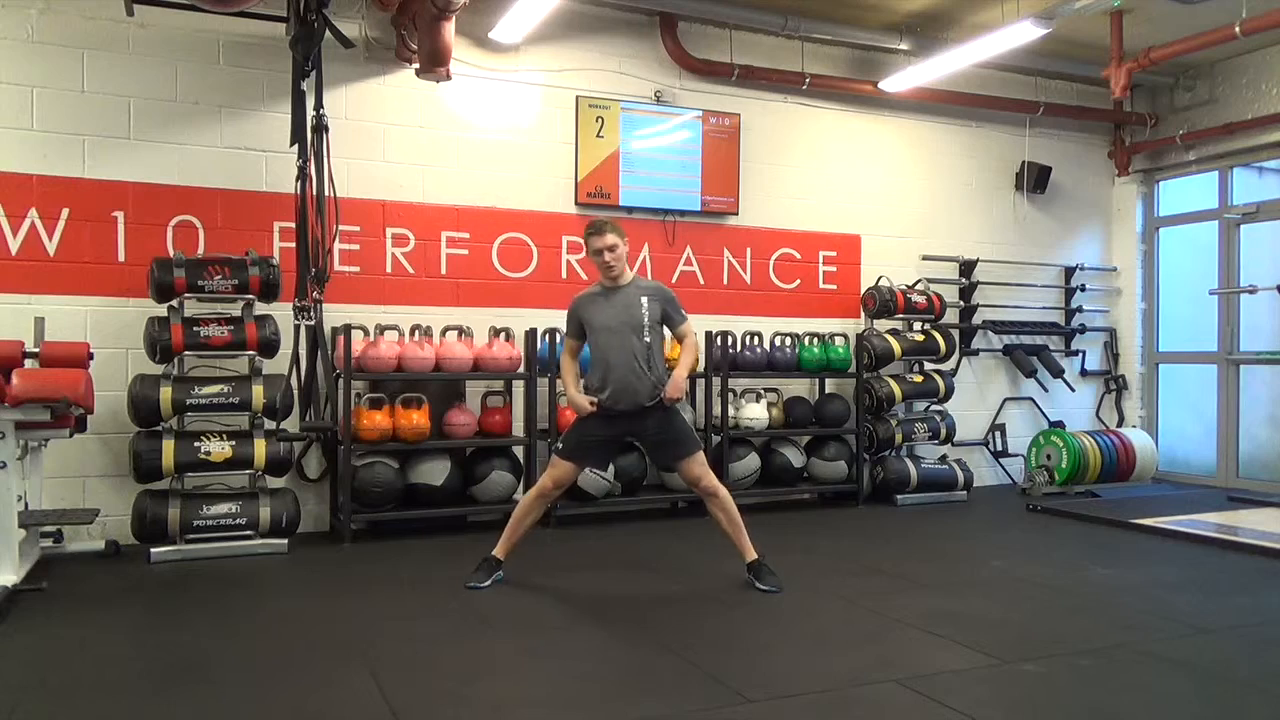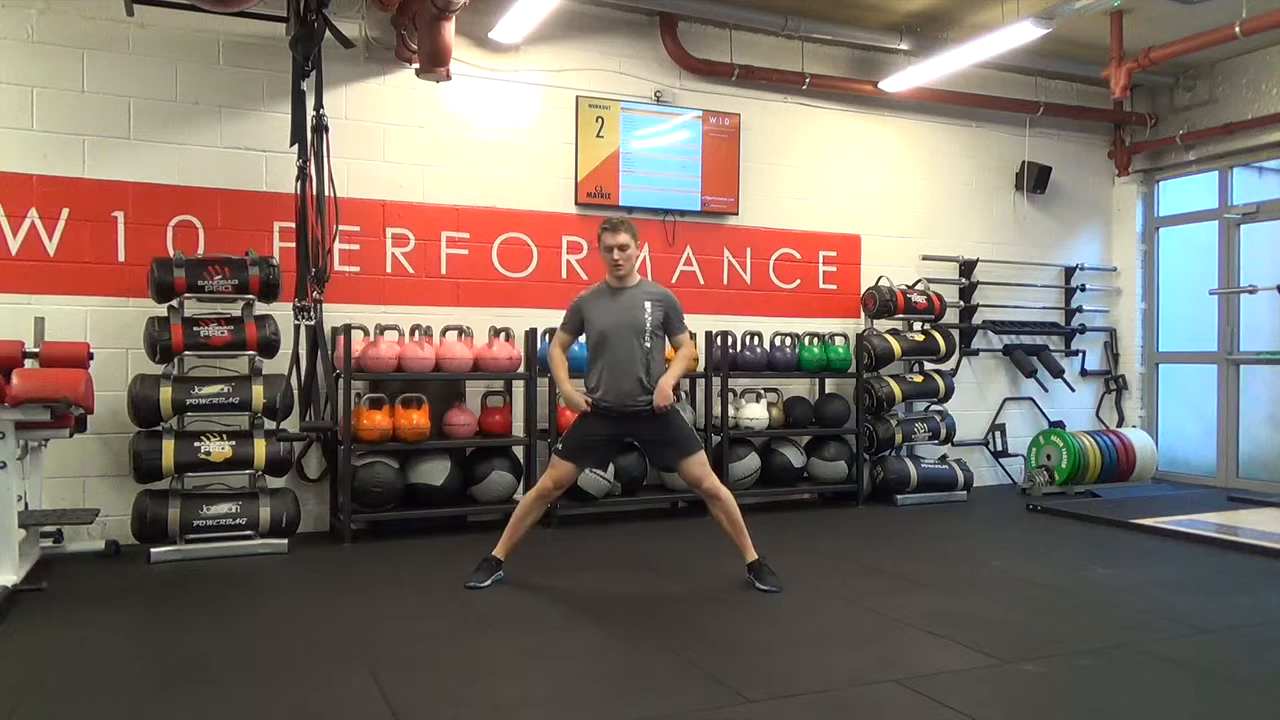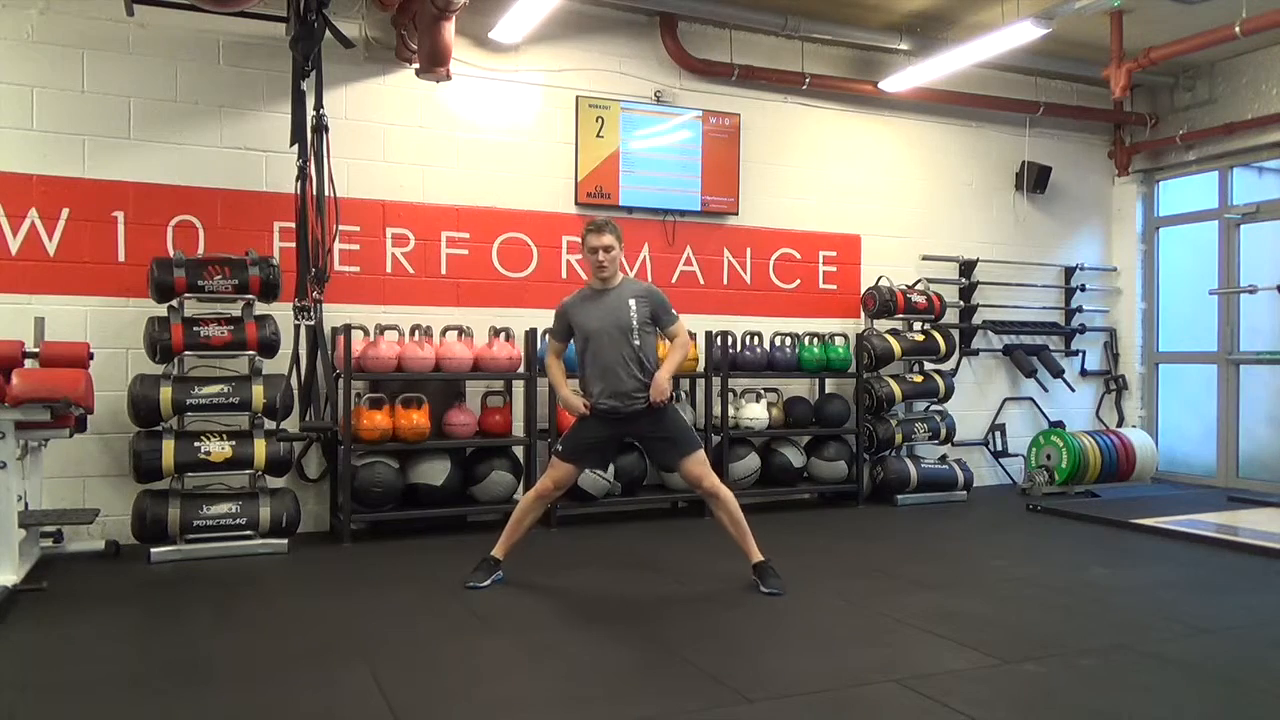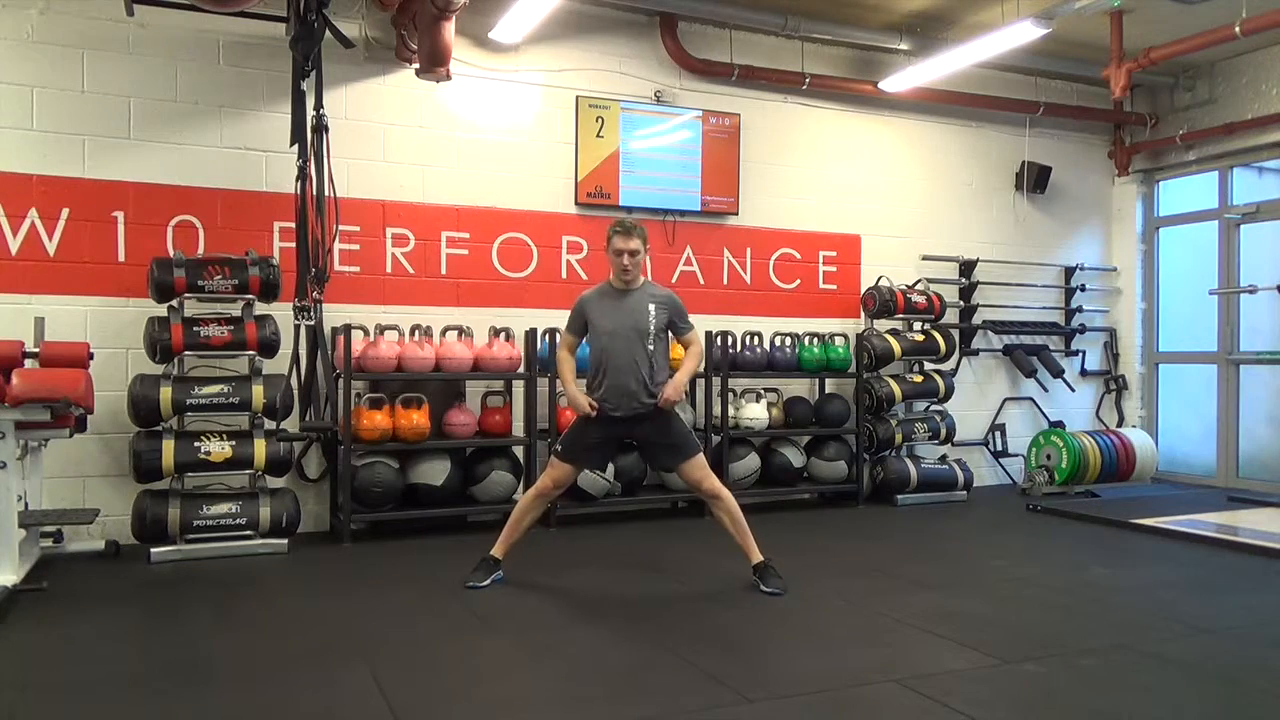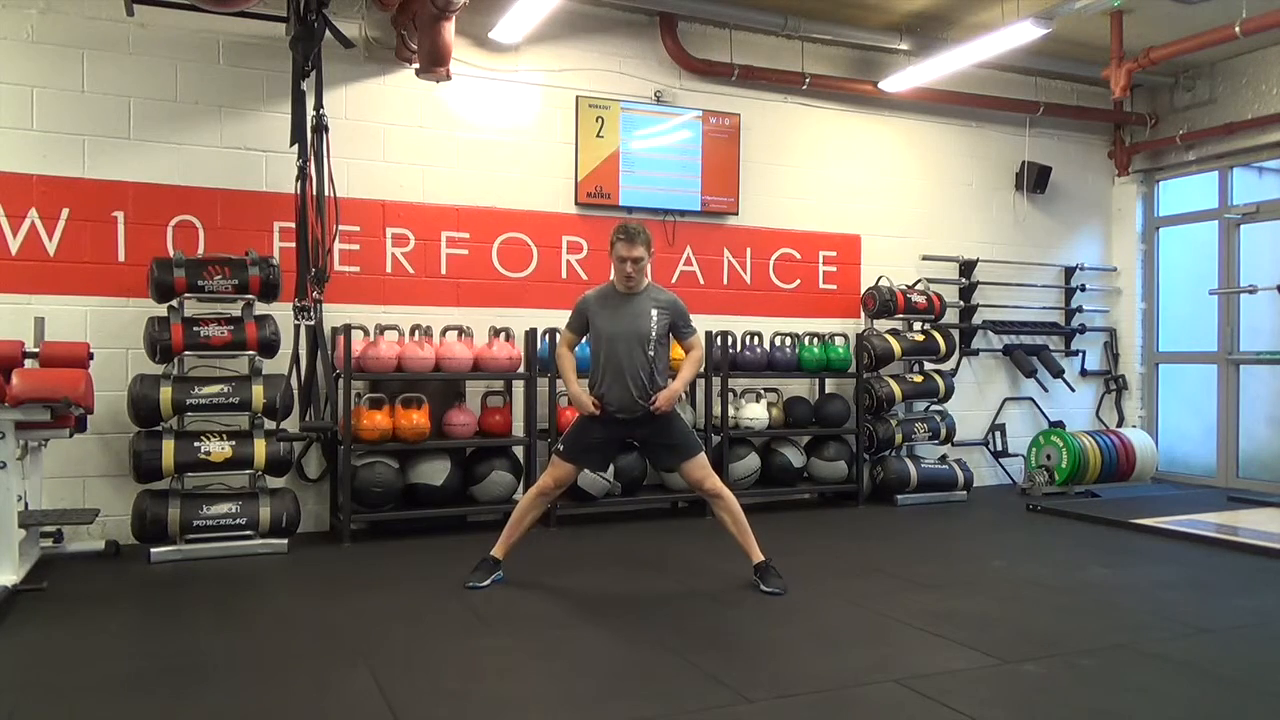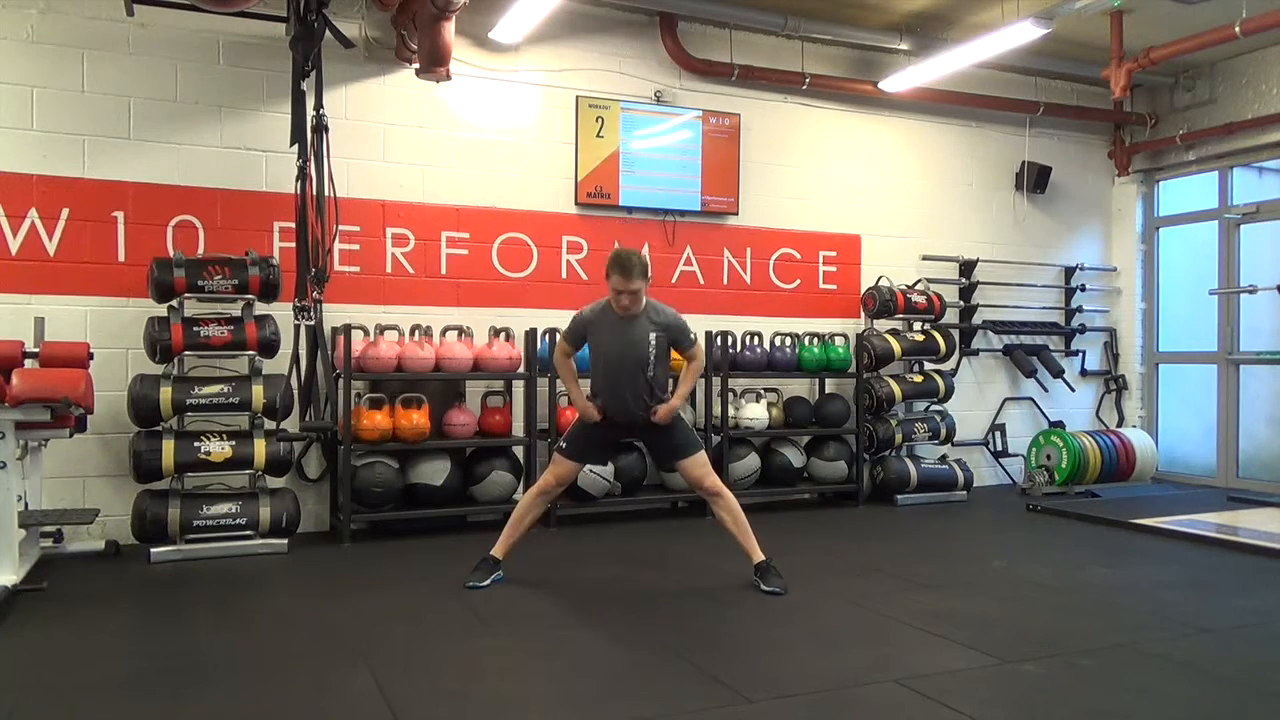
dt=0.3s
person 1, frame 1
left shoulder: (656, 293)
right shoulder: (582, 304)
left elbow: (689, 338)
right elbow: (569, 354)
left wrist: (681, 373)
right wrist: (574, 393)
left hip: (655, 408)
right hip: (602, 413)
left knee: (707, 484)
right knee: (549, 485)
left ankle: (753, 562)
right ankle: (495, 560)
person 1, frame 2
left shoulder: (660, 298)
right shoulder: (585, 302)
left elbow: (686, 347)
right elbow: (558, 348)
left wrist: (668, 380)
right wrist: (567, 391)
left hip: (654, 410)
right hip: (600, 412)
left knee: (708, 485)
right knee: (549, 486)
left ankle: (753, 562)
right ankle: (495, 560)
person 1, frame 3
left shoulder: (646, 294)
right shoulder: (571, 307)
left elbow: (681, 338)
right elbow: (553, 355)
left wrist: (664, 374)
right wrist: (564, 394)
left hip: (651, 408)
right hip: (599, 414)
left knee: (707, 484)
right knee: (548, 486)
left ankle: (758, 563)
right ankle: (494, 561)
person 1, frame 4
left shoulder: (665, 299)
right shoulder: (589, 301)
left elbow: (695, 346)
right elbow: (565, 349)
left wrist: (679, 380)
right wrist: (573, 391)
left hip: (654, 413)
right hip: (600, 414)
left knee: (709, 487)
right knee: (547, 486)
left ankle: (760, 564)
right ankle: (494, 560)
person 1, frame 5
left shoulder: (668, 303)
right shoulder: (591, 302)
left elbow: (696, 350)
right elbow: (564, 346)
left wrist: (676, 387)
right wrist: (575, 389)
left hip: (655, 415)
right hip: (602, 415)
left knee: (710, 486)
right knee: (548, 486)
left ankle: (761, 564)
right ankle: (494, 560)
person 1, frame 6
left shoulder: (667, 319)
right shoulder: (588, 318)
left elbow: (696, 358)
right elbow: (561, 354)
left wrist: (675, 402)
right wrist: (580, 400)
left hip: (657, 415)
right hip: (602, 416)
left knee: (710, 486)
right knee: (549, 484)
left ankle: (761, 563)
right ankle: (494, 559)
